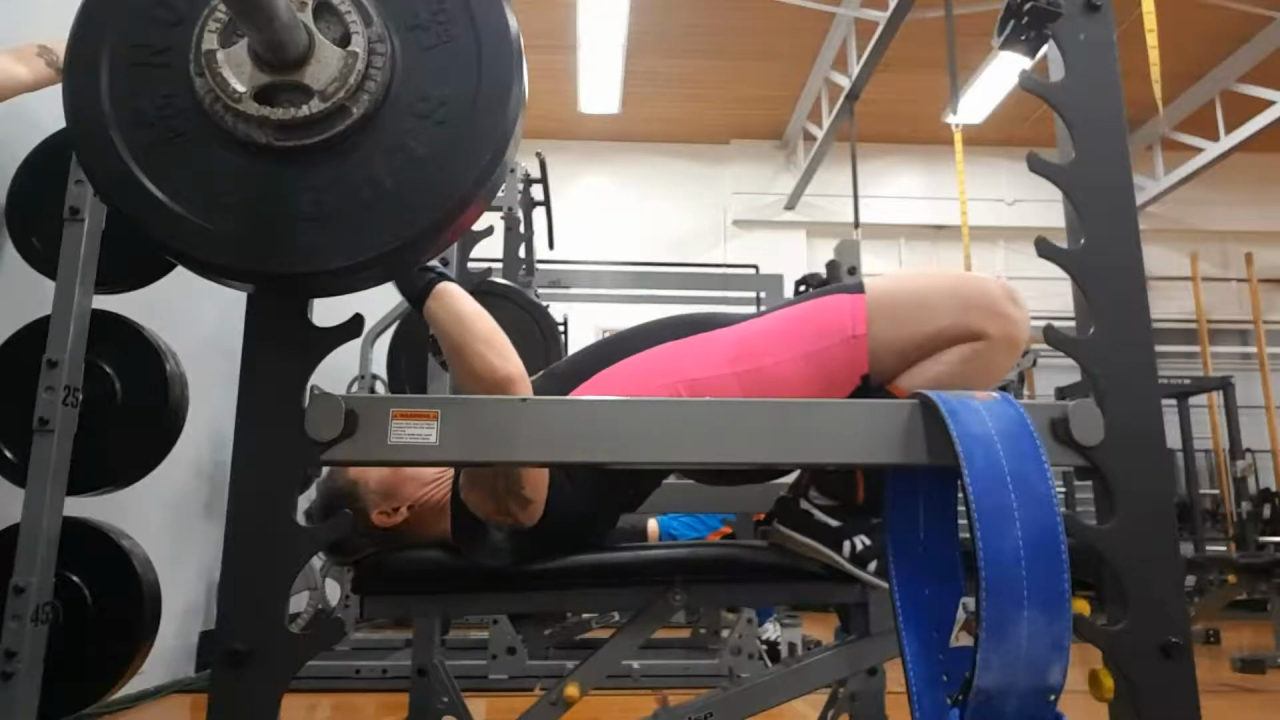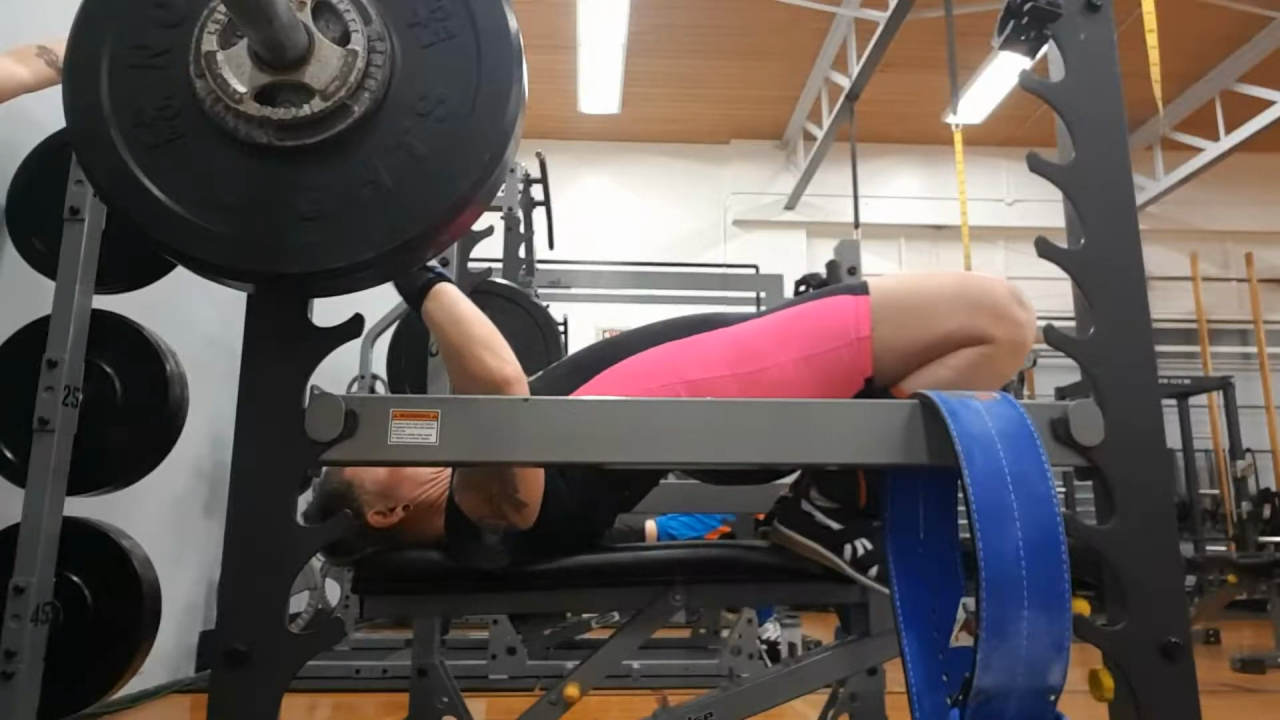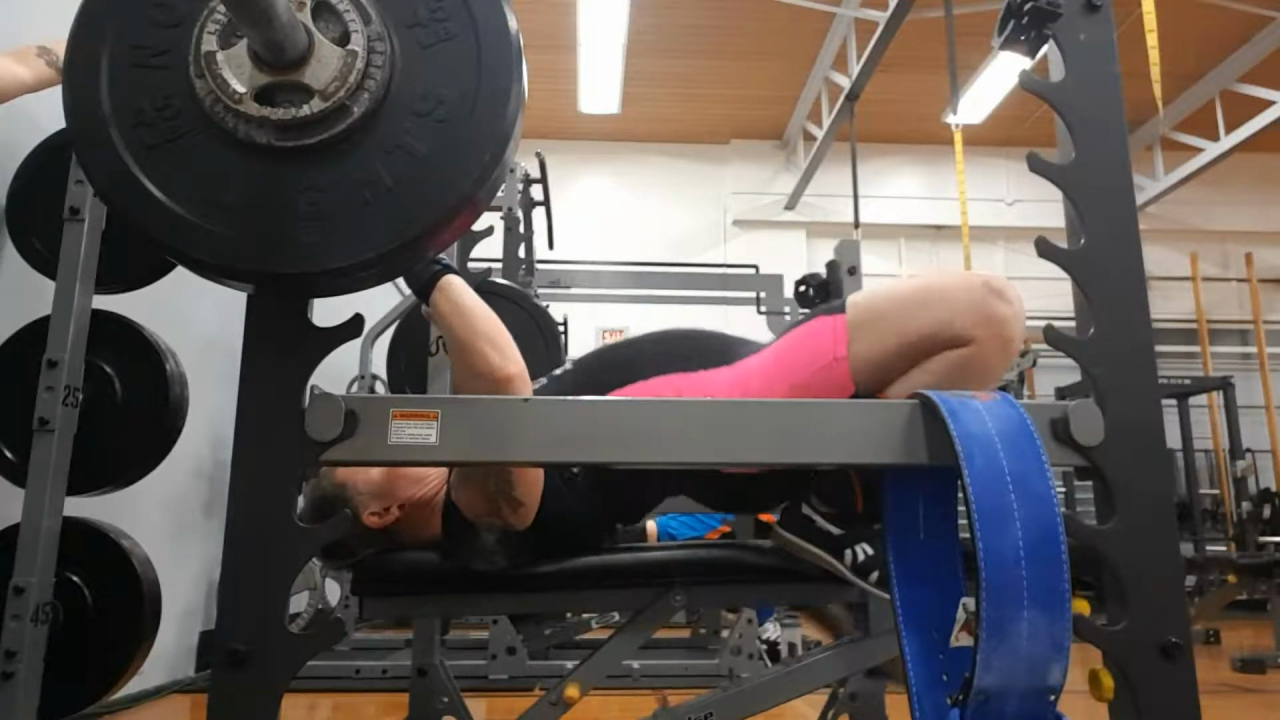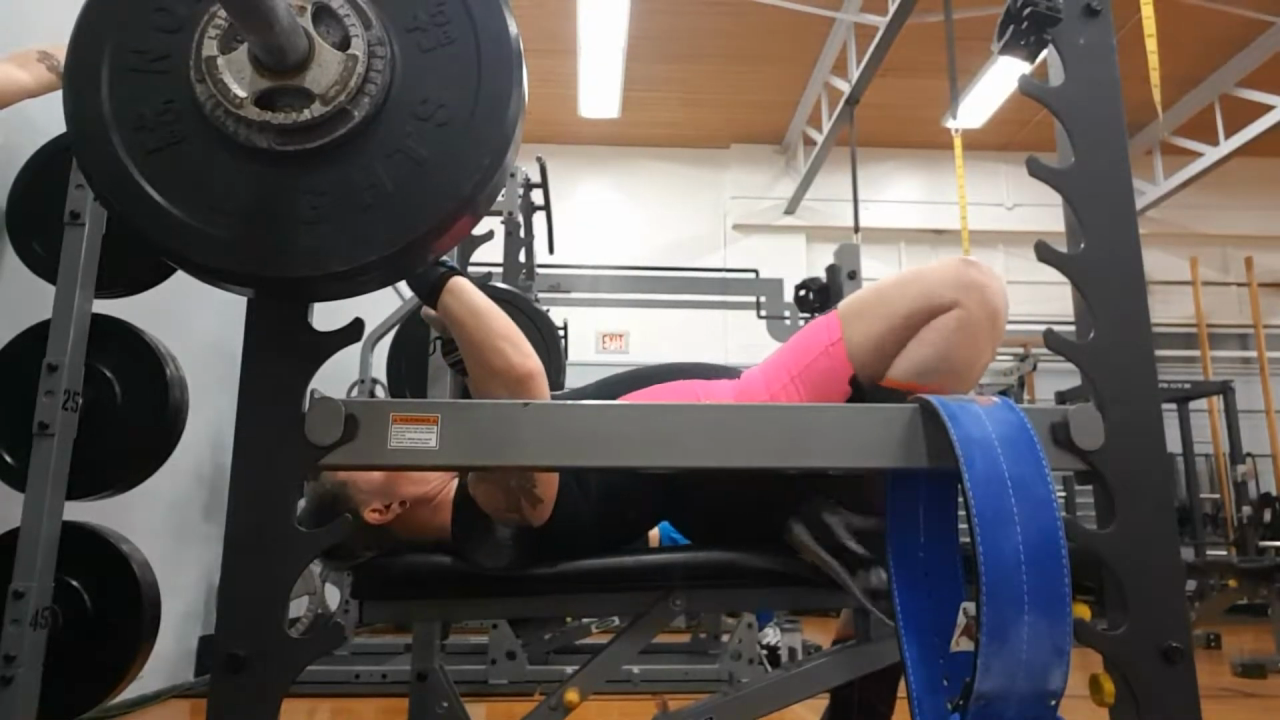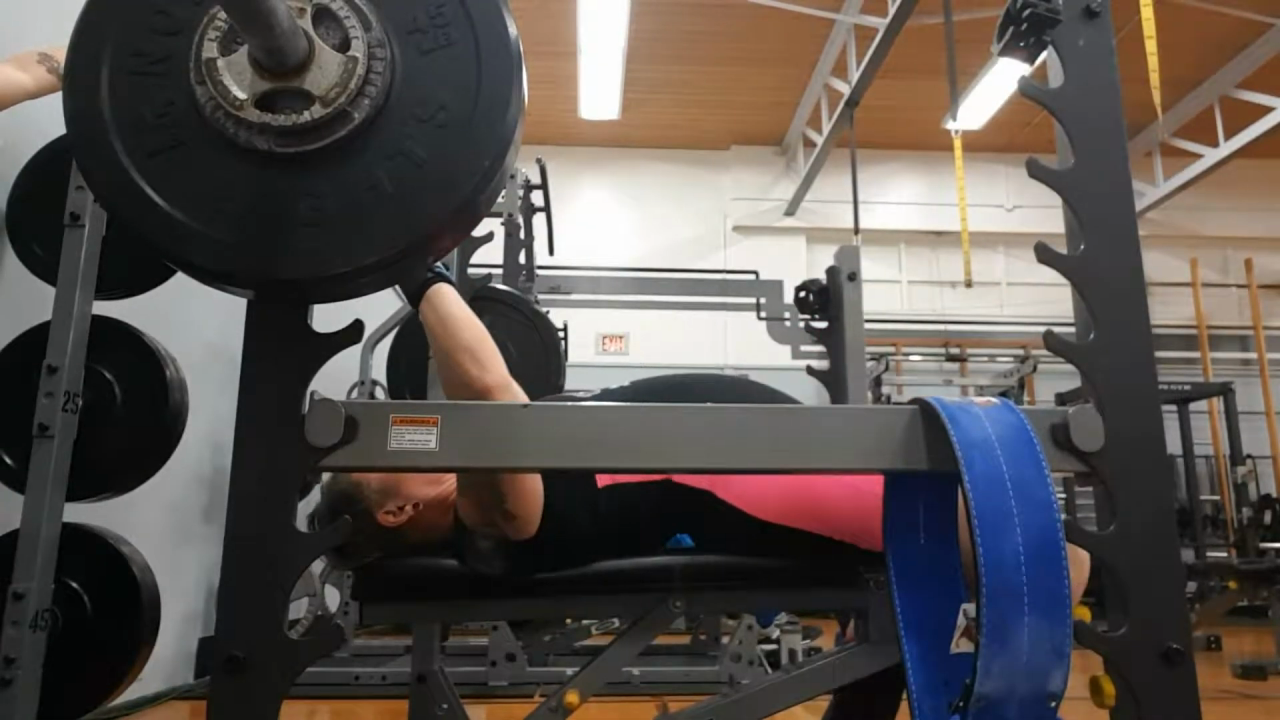
dt=1s
person 1, frame 1
left shoulder: (474, 491)
right shoulder: (490, 511)
right elbow: (502, 382)
left wrist: (442, 312)
right wrist: (422, 280)
right knee: (992, 315)
left ankle: (832, 498)
right ankle: (836, 500)
person 1, frame 2
left shoulder: (474, 500)
right shoulder: (484, 512)
right elbow: (498, 382)
right wrist: (418, 277)
right knee: (998, 316)
left ankle: (834, 500)
right ankle: (838, 501)
person 1, frame 3
left shoulder: (475, 499)
right shoulder: (486, 512)
left elbow: (497, 383)
right elbow: (503, 378)
right wrist: (426, 270)
right knee: (985, 313)
right ankle: (837, 513)
person 1, frame 4
left shoulder: (471, 505)
right shoulder: (495, 511)
left elbow: (504, 388)
right elbow: (521, 379)
left wrist: (445, 317)
right wrist: (436, 279)
right knee: (966, 291)
right ankle: (858, 507)
person 1, frame 5
left shoulder: (477, 521)
right shoulder: (485, 529)
left elbow: (497, 391)
right elbow: (490, 385)
left wrist: (435, 298)
right wrist: (425, 282)
